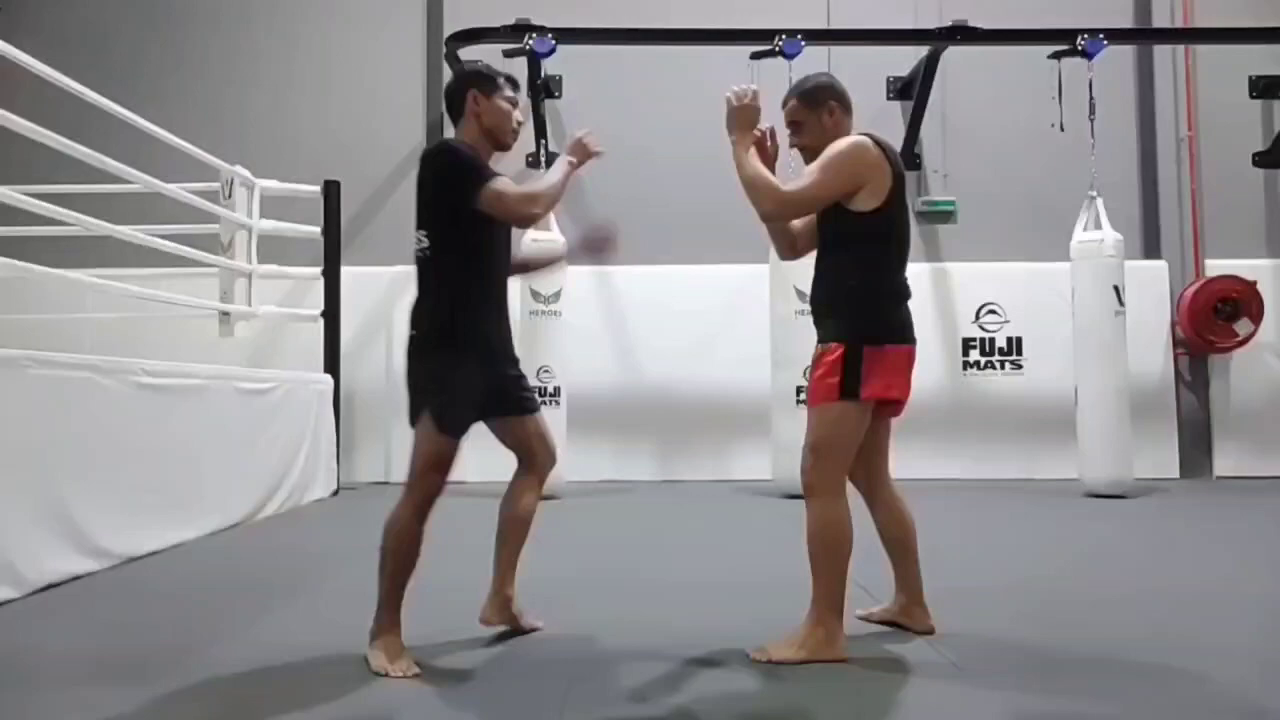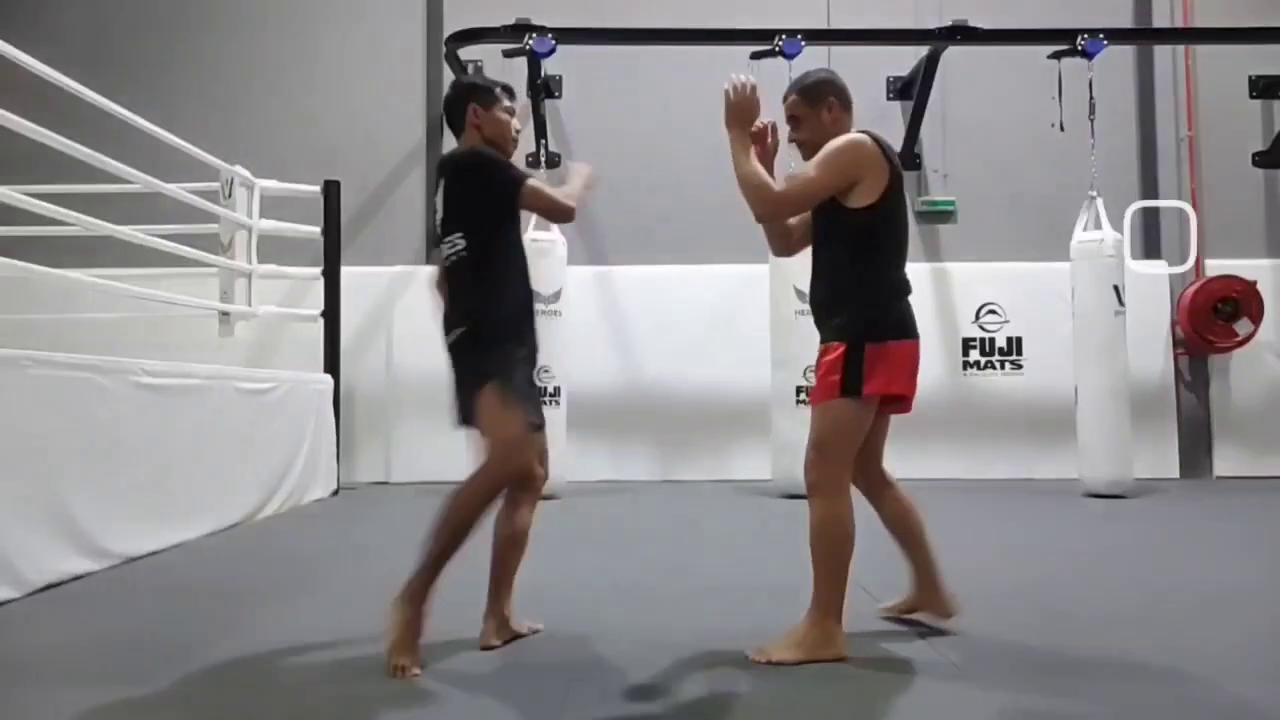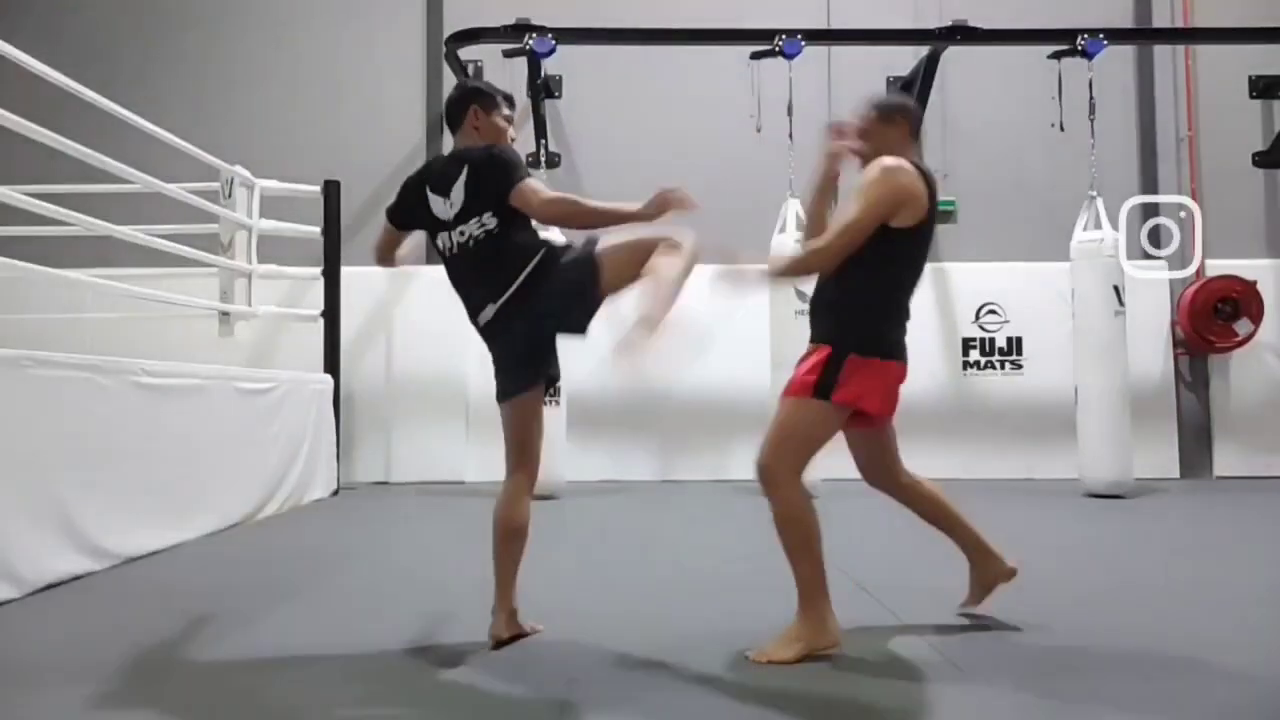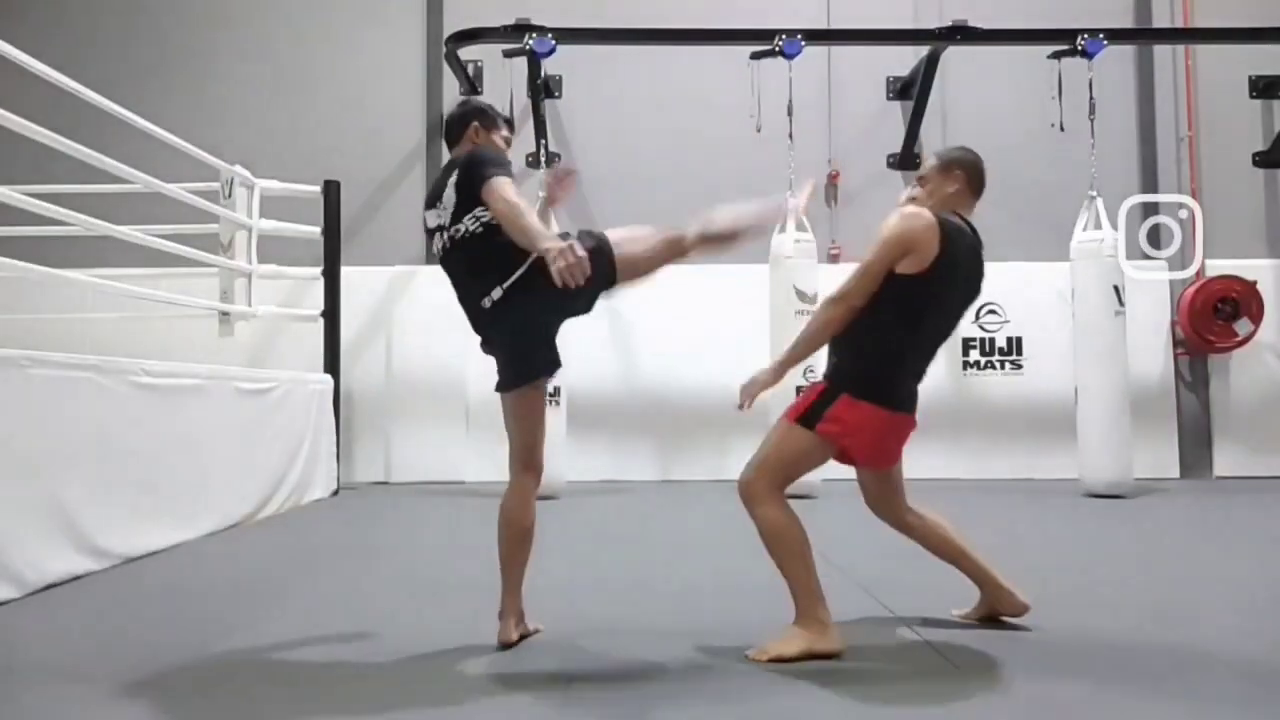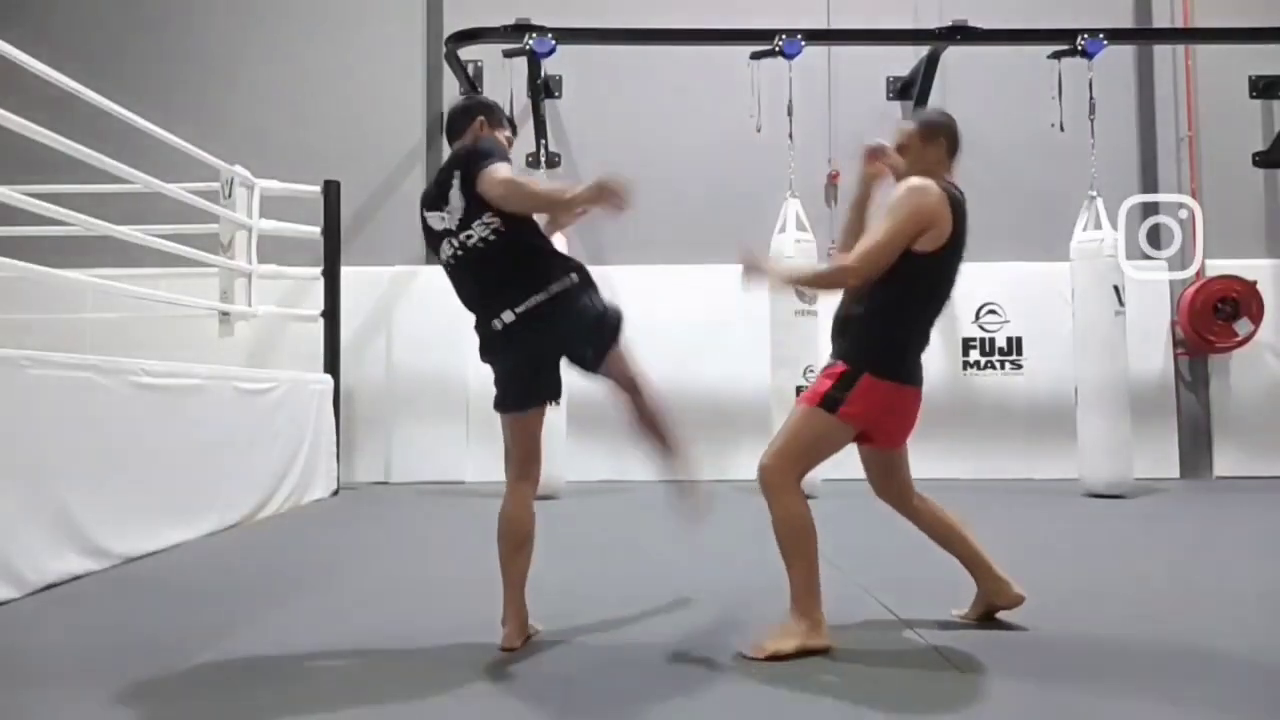
dt=0.2s
person 1, frame 1
left shoulder: (477, 170)
right shoulder: (447, 160)
right elbow: (524, 208)
left wrist: (572, 251)
right wrist: (570, 161)
left hip: (489, 348)
right hip: (446, 350)
left knee: (539, 457)
right knee: (424, 489)
left ankle: (502, 599)
right ankle: (384, 631)
person 1, frame 2
left shoulder: (460, 181)
right shoulder: (480, 166)
left elbow: (448, 274)
right elbow: (561, 208)
right wrist: (578, 178)
left hip: (498, 344)
right hip: (489, 336)
left knee: (531, 475)
right knee: (500, 469)
left ankle: (497, 615)
right ankle: (414, 599)
person 1, frame 3
left shoulder: (424, 184)
right shoulder: (492, 161)
left elbow: (384, 253)
right elbow: (546, 208)
right wrist: (641, 210)
left hip: (505, 326)
right hip: (544, 286)
left knee: (523, 472)
right knee: (672, 245)
left ankle: (504, 614)
right ankle: (653, 312)
person 1, frame 4
left shoulder: (431, 206)
right shoulder: (482, 163)
right elbow: (505, 206)
left wrist: (539, 209)
right wrist: (549, 247)
left hip: (504, 323)
right hip: (540, 284)
left knee: (524, 471)
right knee: (678, 238)
left ankle: (510, 616)
right ankle: (789, 204)
person 1, frame 5
left shoulder: (432, 203)
right shoulder: (483, 158)
right elbow: (505, 189)
left wrist: (553, 222)
right wrist: (571, 199)
left hip: (506, 334)
right hip: (562, 302)
left knee: (521, 479)
right knee: (629, 382)
left ankle: (513, 620)
right ankle: (675, 459)
person 2, frame 1
left shoulder: (858, 152)
right shoulder: (845, 174)
left elbow: (776, 204)
right elbow: (791, 245)
left wrist: (740, 141)
right wrist: (764, 165)
left hip: (862, 342)
right hip: (872, 340)
left knee: (822, 477)
right knee: (870, 477)
left ankle: (824, 631)
right ankle: (911, 602)
person 2, frame 2
left shoulder: (854, 150)
right shoulder: (846, 166)
left elbow: (773, 201)
right elbow: (786, 237)
left wrist: (736, 141)
right wrist: (762, 164)
left hip: (863, 339)
right hip: (877, 336)
left knee: (824, 480)
right knee: (863, 472)
left ankle: (823, 632)
right ankle: (929, 586)
person 2, frame 3
left shoulder: (893, 174)
right shoulder: (903, 189)
left elbow: (829, 252)
right elbow: (822, 239)
left wrist: (765, 272)
right wrist: (828, 176)
left hip: (851, 350)
right hip: (877, 353)
left knee: (776, 468)
right knee: (886, 473)
left ankle: (815, 623)
right ankle: (987, 561)
person 2, frame 4
left shoulder: (915, 222)
right shoulder: (967, 251)
left elbow: (845, 301)
left wrist: (777, 367)
left hip: (854, 389)
right hip: (891, 396)
left knee: (758, 485)
right knee: (894, 509)
left ankle: (814, 626)
right ankle: (998, 592)
person 2, frame 5
left shoulder: (922, 193)
right shoulder: (932, 205)
left elbow: (854, 271)
right elbow: (860, 263)
left wrist: (778, 273)
right wrist: (867, 189)
left hip: (864, 369)
right hip: (888, 369)
left knee: (777, 473)
right knee: (897, 491)
left ankle: (808, 624)
right ankle: (994, 585)
